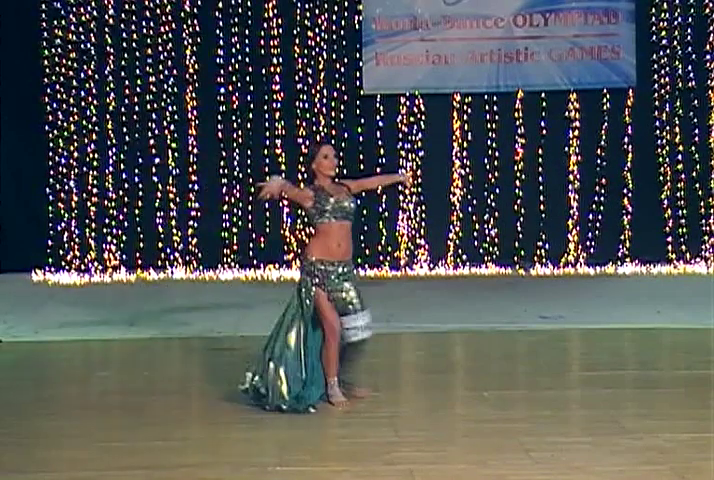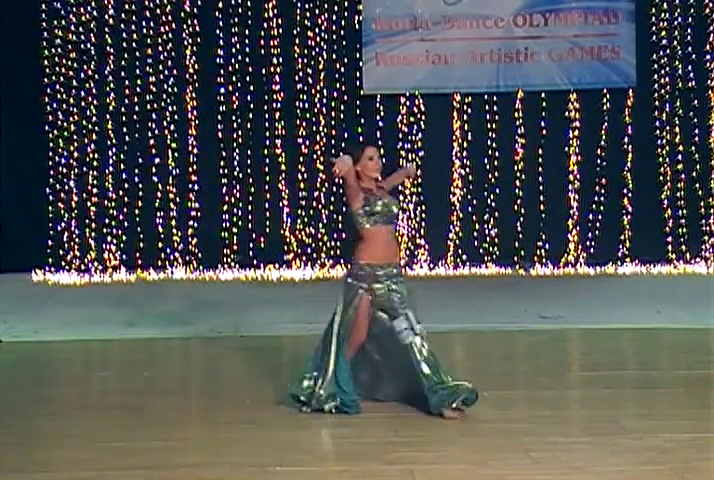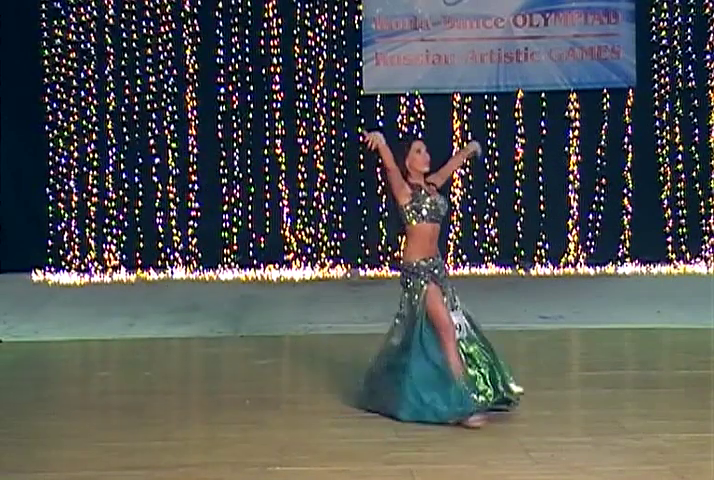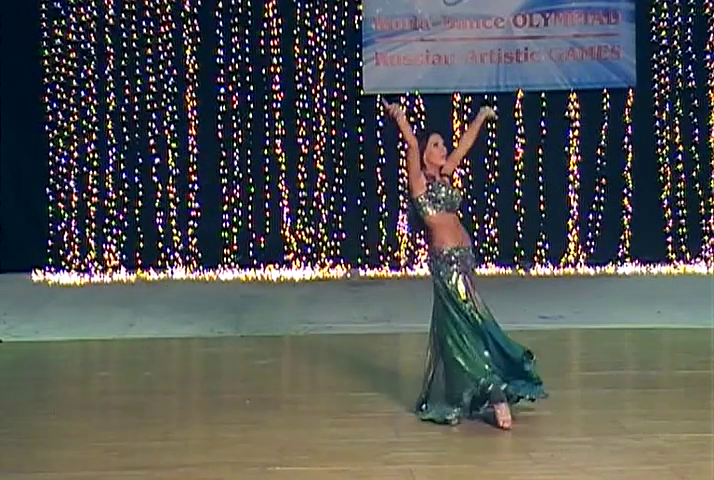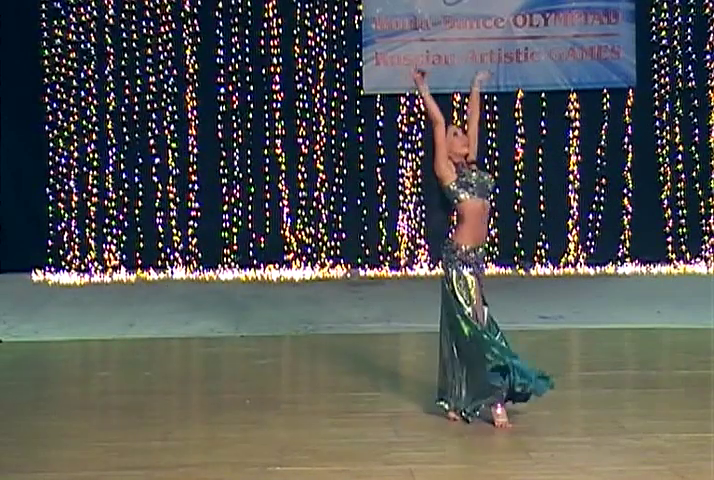
dt=0.3s
person 1, frame 1
left shoulder: (345, 187)
right shoulder: (309, 193)
left elbow: (374, 181)
right elbow: (290, 190)
left wrist: (400, 177)
right wrist: (277, 182)
left hip: (344, 267)
right hip: (317, 266)
left knee: (357, 328)
right knee: (333, 327)
left ankle: (337, 379)
right ankle: (331, 385)
person 1, frame 2
left shoulder: (382, 188)
right shoulder: (357, 193)
left elbow: (397, 176)
right elbow: (350, 180)
left wrist: (408, 169)
right wrist: (345, 162)
left hip: (392, 271)
right hip: (364, 271)
left knee: (409, 333)
right knee: (358, 335)
left ankle: (440, 399)
right ankle: (334, 388)
person 1, frame 3
left shoulder: (431, 185)
right shoulder: (404, 189)
left elbow: (450, 165)
right elbow: (391, 166)
left wrist: (469, 149)
right wrist: (381, 143)
left hip: (435, 266)
right hip: (417, 268)
left knee: (460, 329)
right knee: (447, 332)
right ankle: (461, 404)
person 1, frame 4
left shoulder: (444, 176)
right shoulder: (419, 181)
left elbow: (464, 145)
right elbow: (411, 144)
left wrist: (481, 116)
right wrist: (399, 116)
left hip: (463, 255)
right hip: (446, 257)
left knee: (457, 327)
right knee: (475, 324)
left ankle: (447, 400)
right ankle: (495, 395)
person 1, frame 5
left shoulder: (470, 164)
right shoulder: (446, 168)
left elbow: (473, 123)
right elbow: (438, 124)
left wrist: (476, 89)
right wrist: (423, 89)
left hip: (473, 255)
right hip: (461, 254)
left knee: (466, 325)
right knee: (475, 324)
left ankle: (460, 400)
right ankle: (494, 398)
